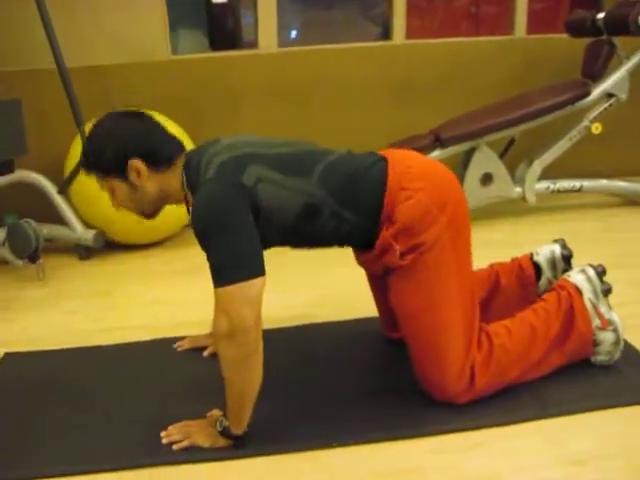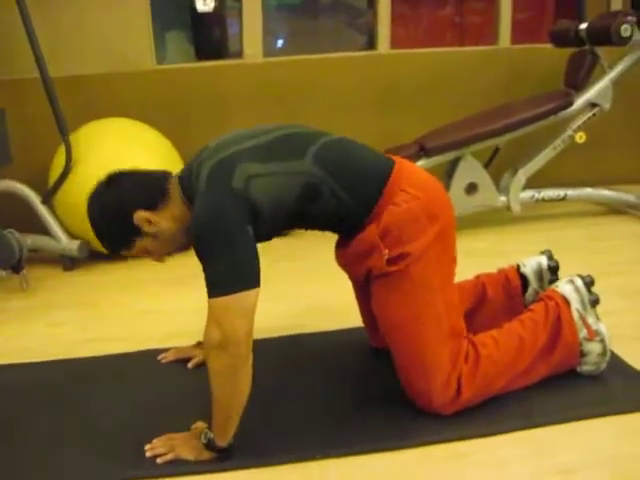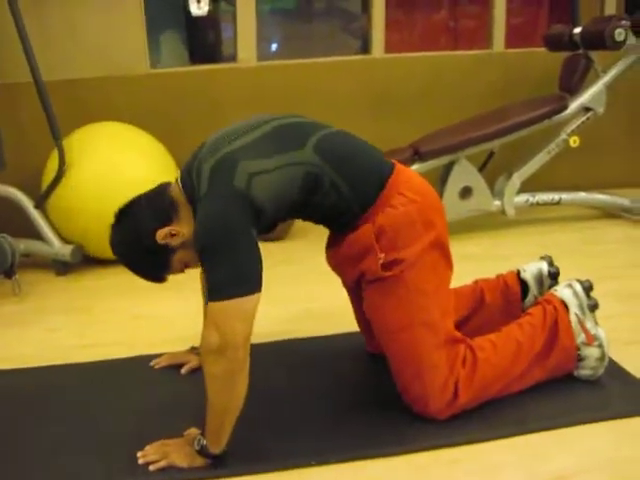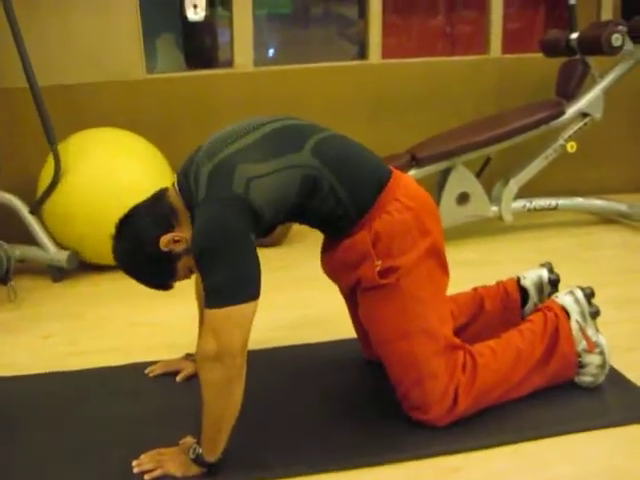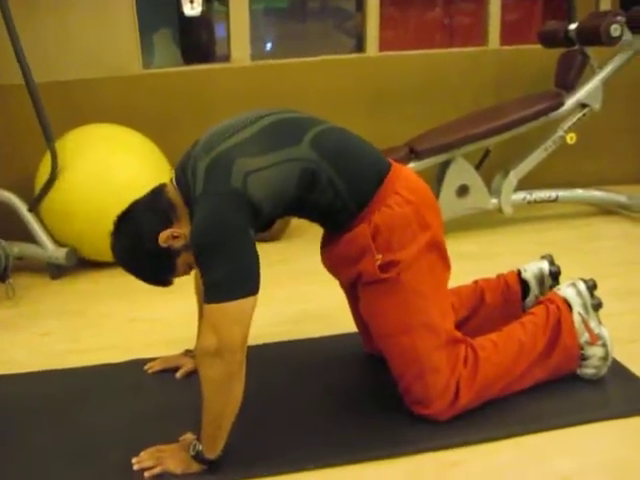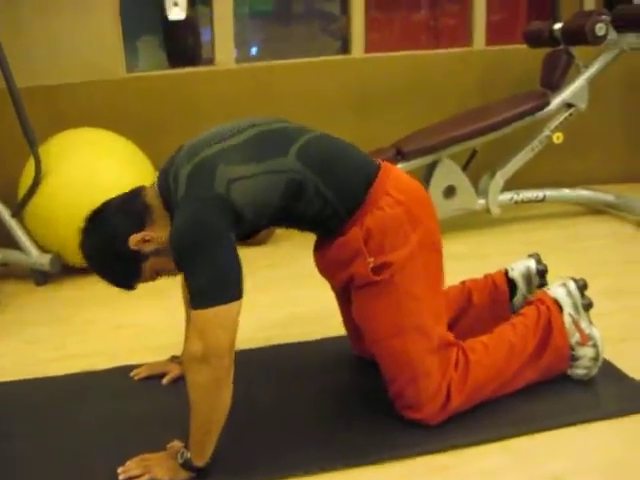
dt=0.3s
person 1, frame 1
left shoulder: (214, 202)
right shoulder: (208, 166)
left elbow: (243, 330)
left wrist: (230, 428)
right wrist: (223, 330)
left hip: (416, 207)
right hip: (396, 185)
left knee: (451, 376)
right knee: (403, 325)
left ankle: (577, 309)
right ankle: (536, 271)
person 1, frame 2
left shoulder: (212, 212)
right shoulder: (200, 179)
left elbow: (233, 341)
left wrist: (214, 441)
right wrist: (210, 343)
left hip: (403, 216)
right hip: (386, 196)
left knee: (438, 386)
right knee: (389, 335)
left ankle: (564, 319)
right ankle: (523, 283)
person 1, frame 3
left shoulder: (220, 213)
right shoulder: (198, 179)
left elbow: (231, 345)
left wrist: (207, 448)
right wrist: (206, 348)
left hip: (395, 219)
right hip: (368, 214)
left knee: (435, 388)
right knee: (388, 338)
left ankle: (561, 320)
right ankle: (523, 287)
person 1, frame 4
left shoulder: (218, 219)
right shoulder: (193, 183)
left elbow: (226, 353)
right elbow: (211, 280)
right wrist: (200, 355)
left hip: (389, 226)
right hip: (363, 219)
left knee: (434, 393)
right knee: (385, 346)
left ankle: (562, 330)
right ankle: (521, 295)
person 1, frame 5
left shoulder: (217, 213)
right shoulder: (191, 179)
left elbow: (227, 348)
right elbow: (212, 276)
right wrist: (200, 351)
left hip: (390, 218)
right hip: (363, 212)
left knee: (436, 389)
right knee: (387, 340)
left ankle: (564, 320)
right ankle: (524, 287)
person 1, frame 6
left shoulder: (196, 218)
right shoulder: (175, 185)
left elbow: (214, 355)
right elbow: (196, 280)
right wrist: (188, 357)
left hip: (383, 220)
right hip: (353, 216)
left knee: (426, 392)
right knee: (376, 344)
left ankle: (553, 322)
right ankle: (509, 288)
